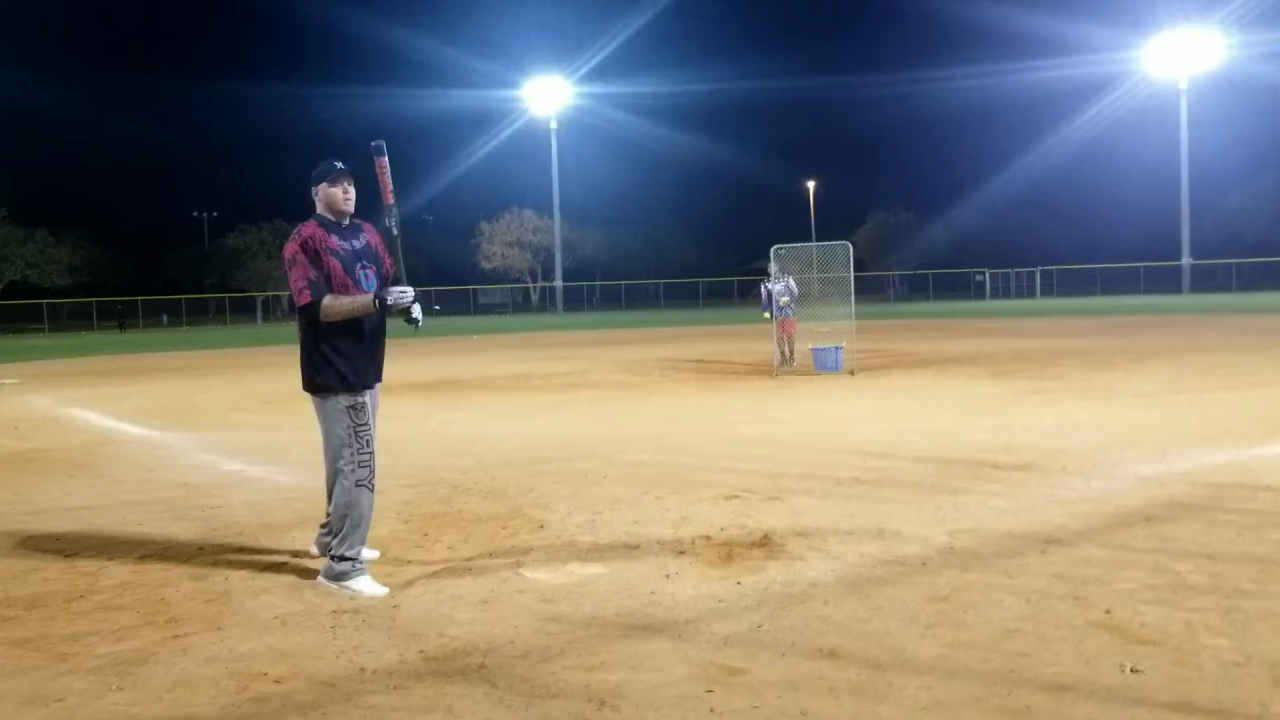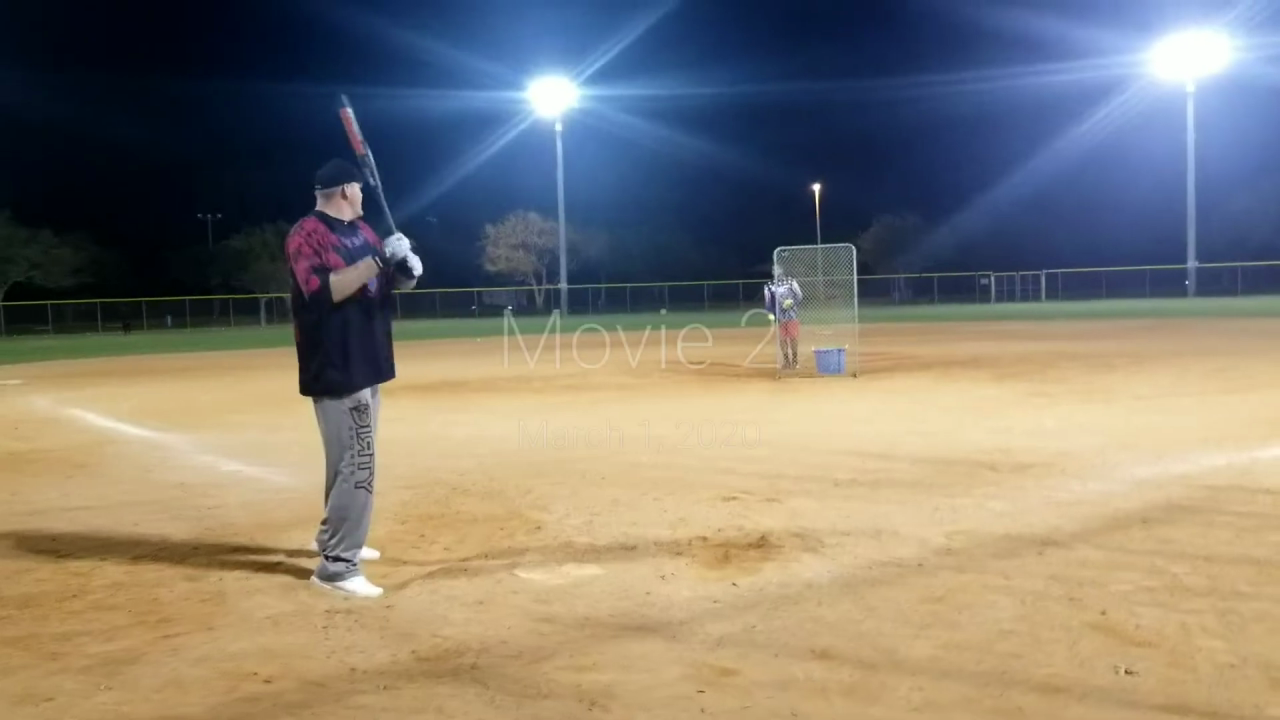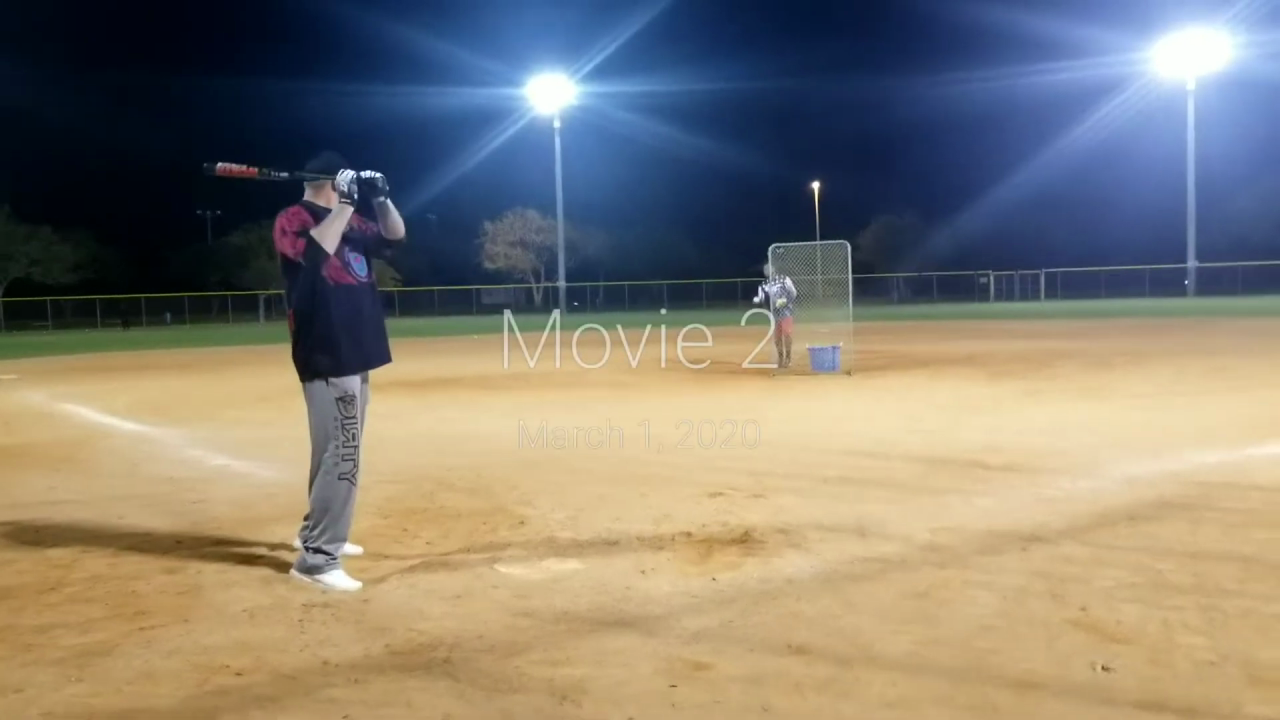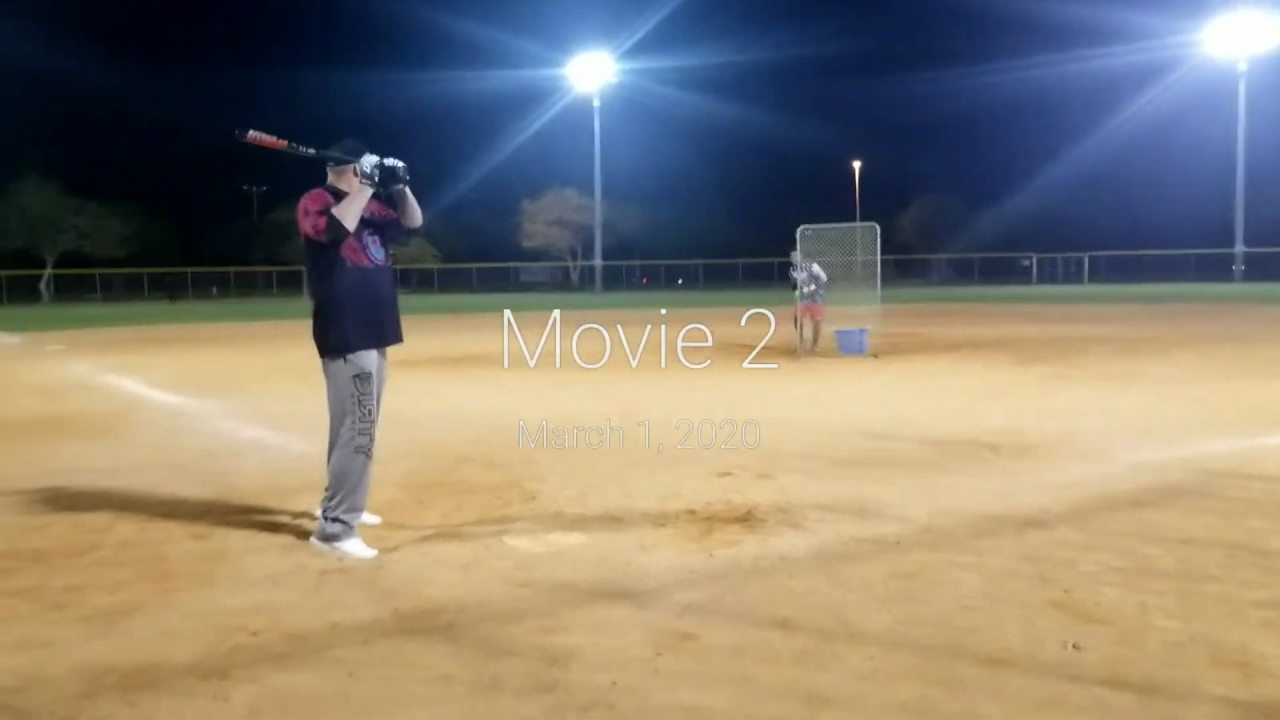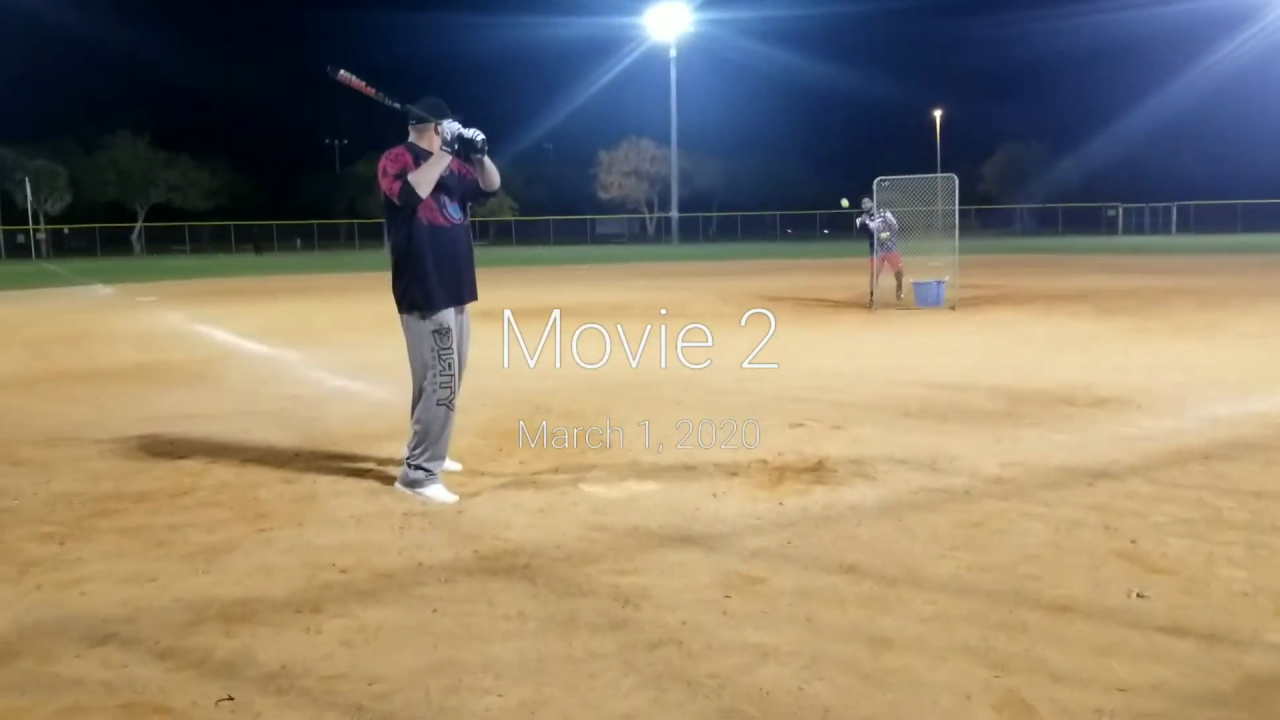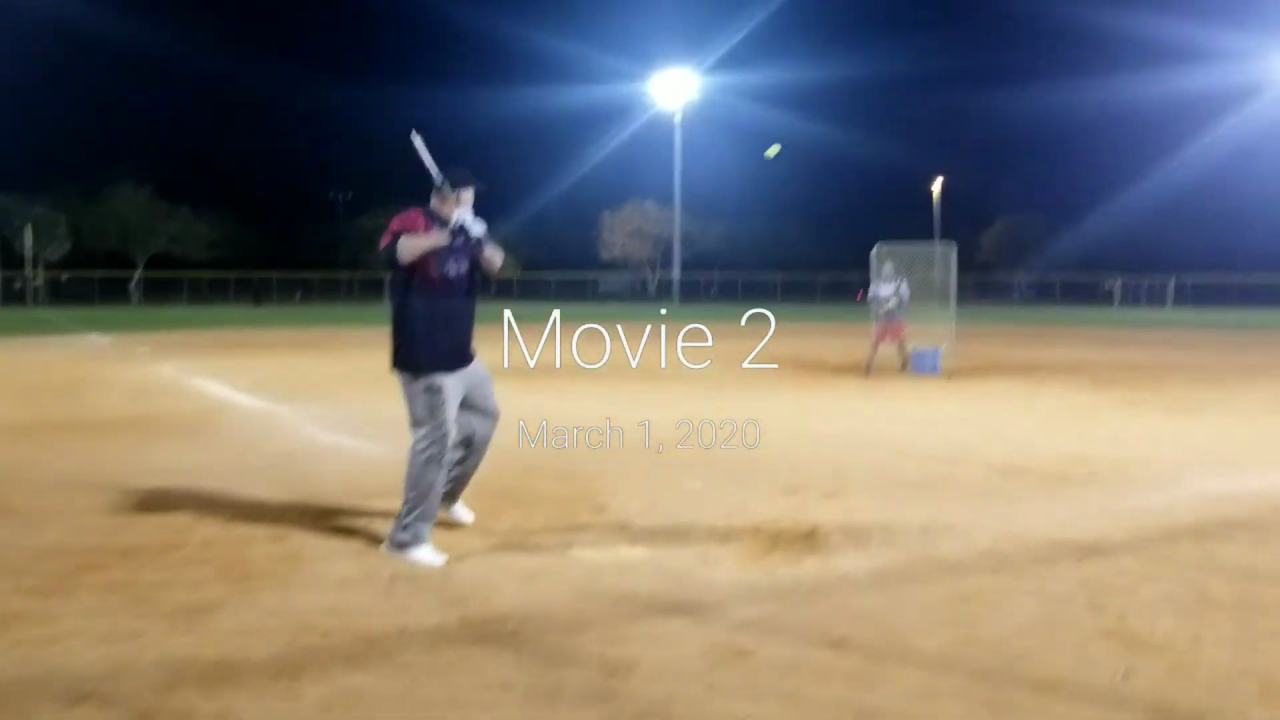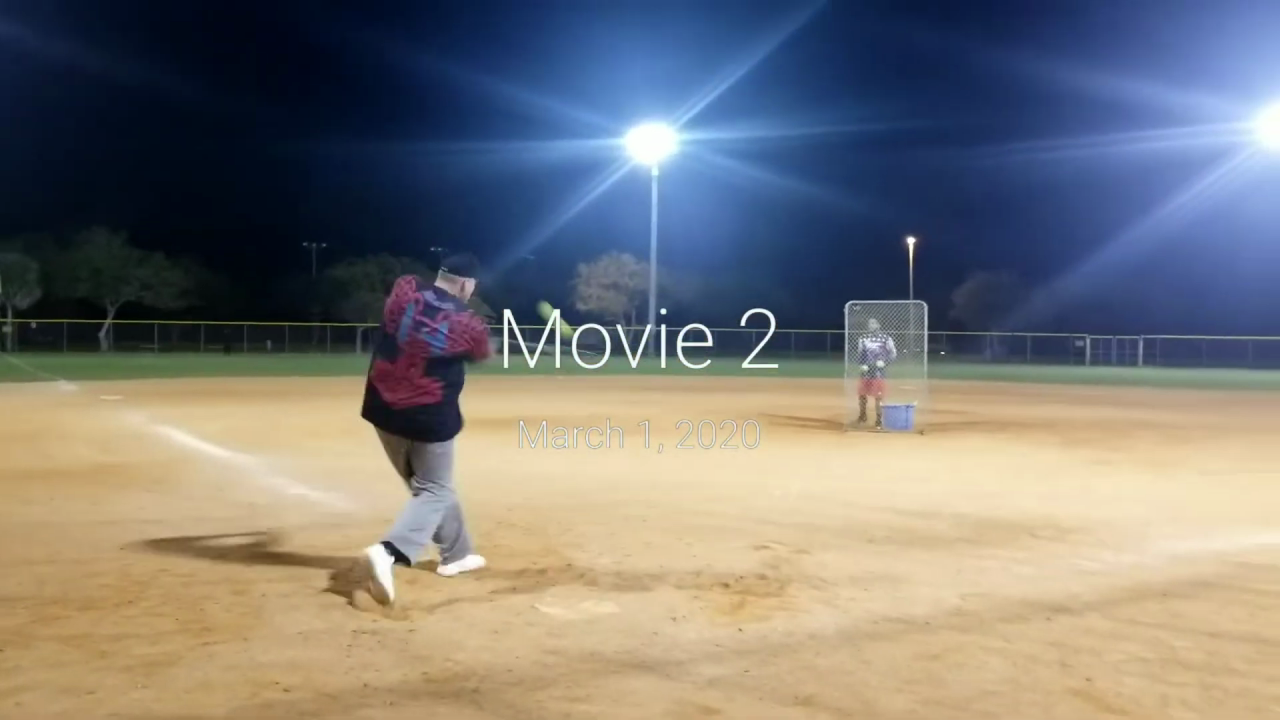
dt=0.5s
person 1, frame 1
left shoulder: (367, 233)
right shoulder: (305, 240)
left elbow: (388, 280)
right elbow: (317, 307)
left wrist: (404, 302)
right wrist: (378, 301)
left hip: (367, 366)
right hip: (334, 372)
left knee: (351, 459)
right knee: (356, 463)
left ankle: (333, 536)
right ankle: (342, 565)
person 1, frame 2
left shoulder: (363, 232)
right shoulder: (307, 234)
left elbow: (394, 283)
right elbow: (326, 291)
left wrist: (405, 264)
right wrist: (379, 256)
left hip: (367, 363)
right hip: (335, 368)
left knee: (351, 460)
right knee: (356, 464)
left ankle: (334, 536)
right ankle: (337, 565)
person 1, frame 3
left shoulder: (348, 220)
right shoulder: (293, 218)
left elbow: (394, 235)
right elbow: (315, 252)
left wrist: (378, 196)
right wrist: (346, 201)
left hip: (355, 352)
right hip: (326, 356)
left knee: (338, 451)
right knee: (340, 455)
left ankle: (317, 532)
right ankle: (317, 558)
person 1, frame 4
left shoulder: (370, 206)
right shoulder: (316, 202)
left elbow: (412, 223)
right elbow: (335, 229)
left wrist: (399, 185)
right wrist: (366, 185)
left hip: (374, 331)
right hip: (345, 334)
left knee: (359, 424)
right knee: (357, 428)
left ankle: (340, 503)
right ankle: (334, 526)
person 1, frame 5
left shoulder: (450, 164)
right shoulder: (397, 159)
left elbow: (490, 186)
right elbow: (409, 194)
left wrist: (478, 152)
right wrist: (445, 150)
left hip: (453, 287)
right hip: (424, 291)
left knee: (450, 376)
right knee: (440, 380)
left ankle: (426, 449)
right ankle: (418, 473)
person 1, frame 6
left shoulder: (468, 229)
right shoulder: (414, 221)
left elbow: (494, 264)
right elbow: (392, 252)
left wrist: (479, 242)
right wrist: (446, 234)
left hip: (461, 352)
right hip: (425, 355)
left knee: (484, 416)
right knee: (434, 438)
left ankle: (445, 496)
right ankle: (408, 536)
person 1, frame 7
left shoulder: (406, 289)
right shoulder: (468, 324)
right elbow: (481, 354)
left hip: (383, 412)
right hip: (428, 420)
left knee: (428, 485)
right knee: (434, 494)
left ankle: (455, 552)
right ankle: (388, 551)
